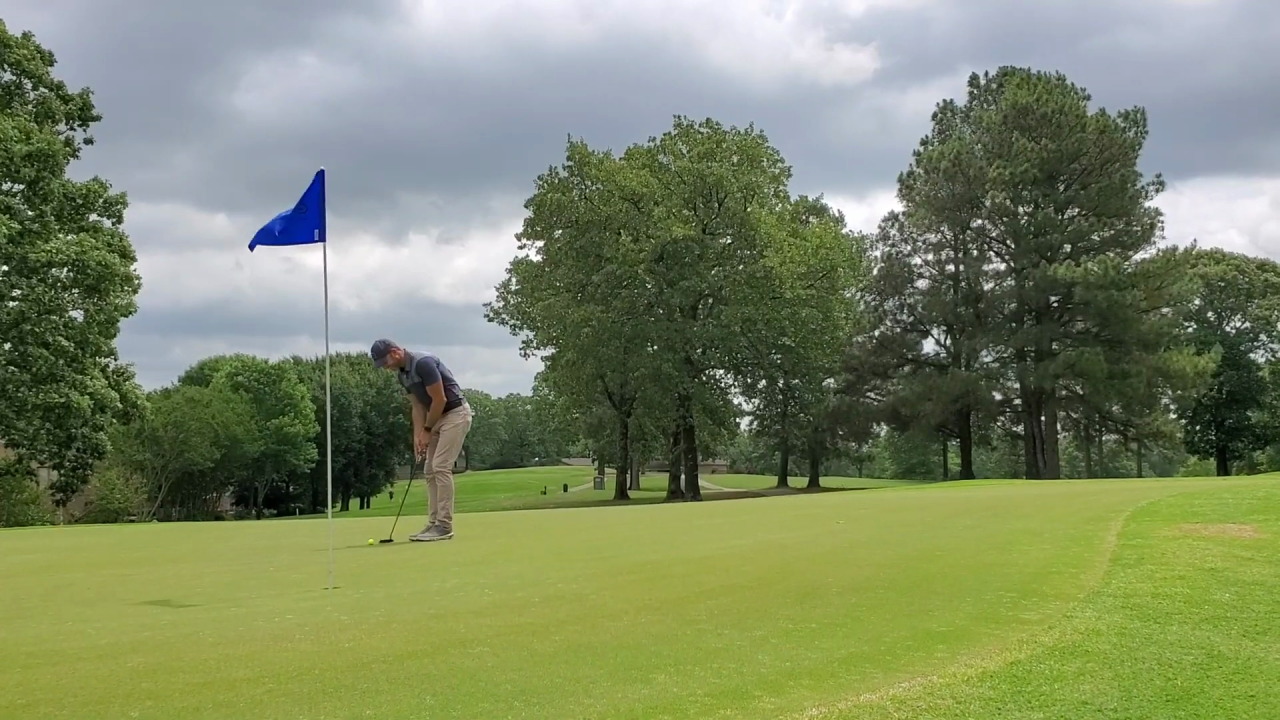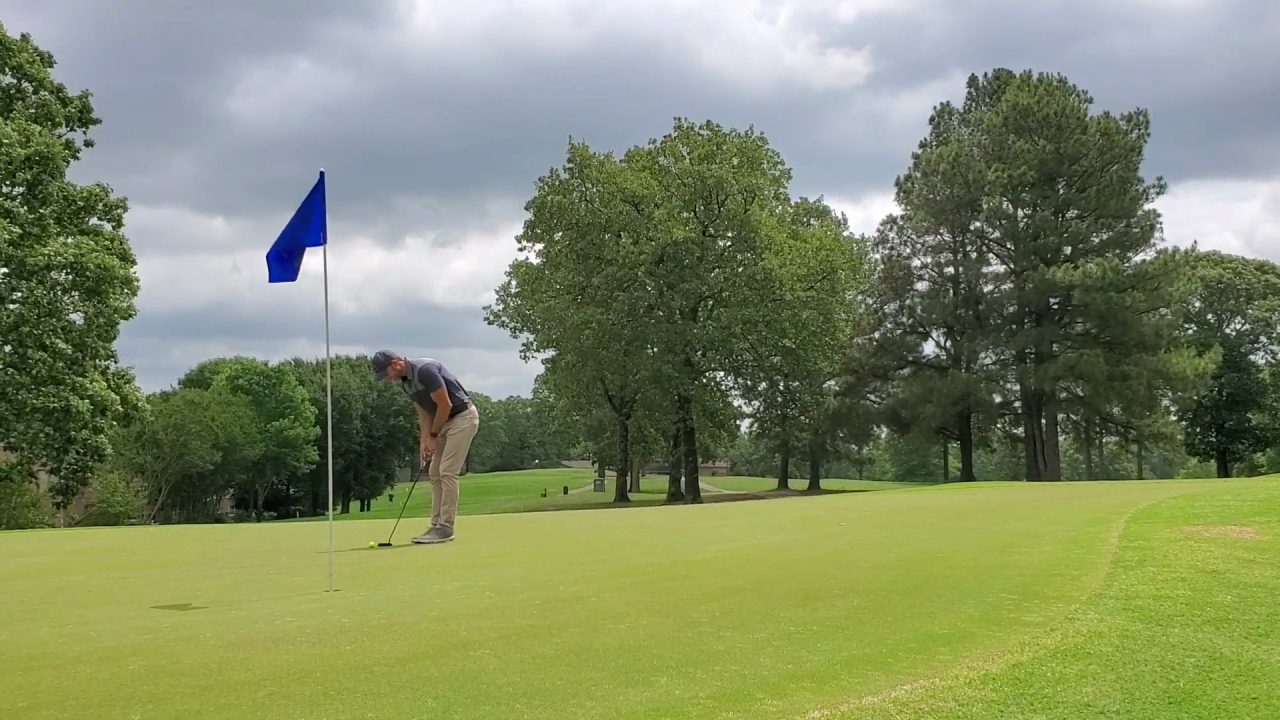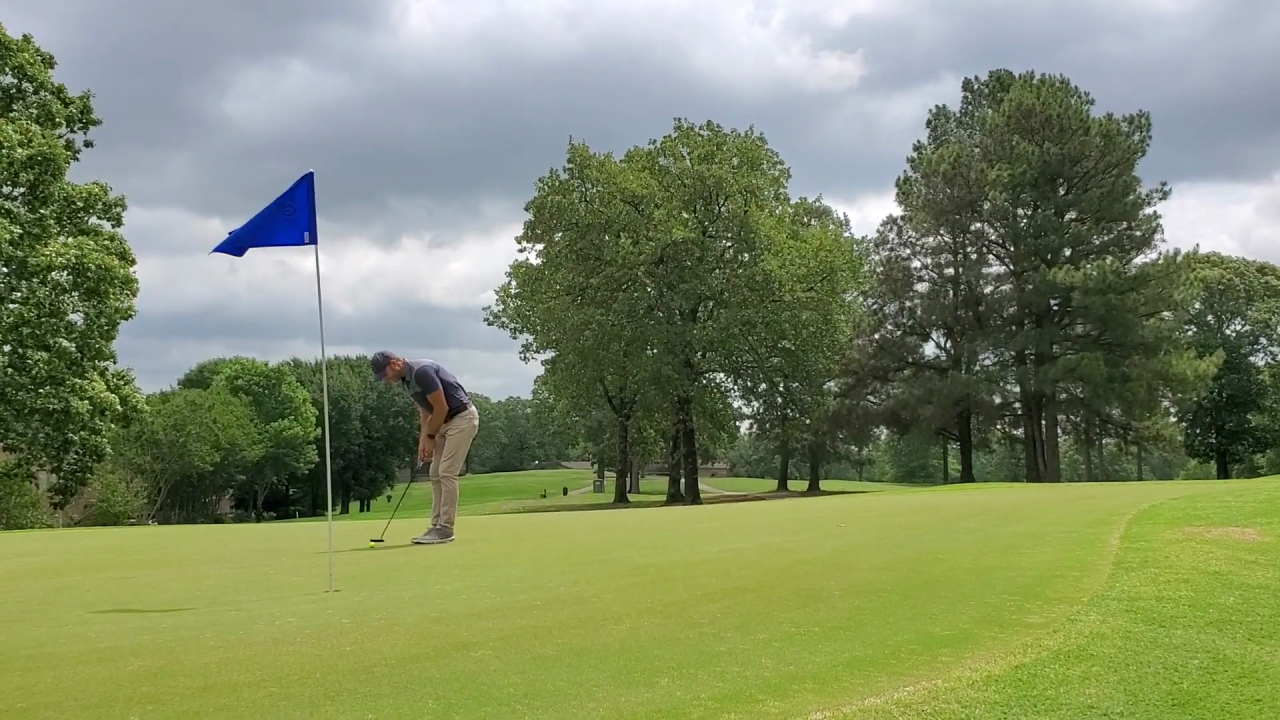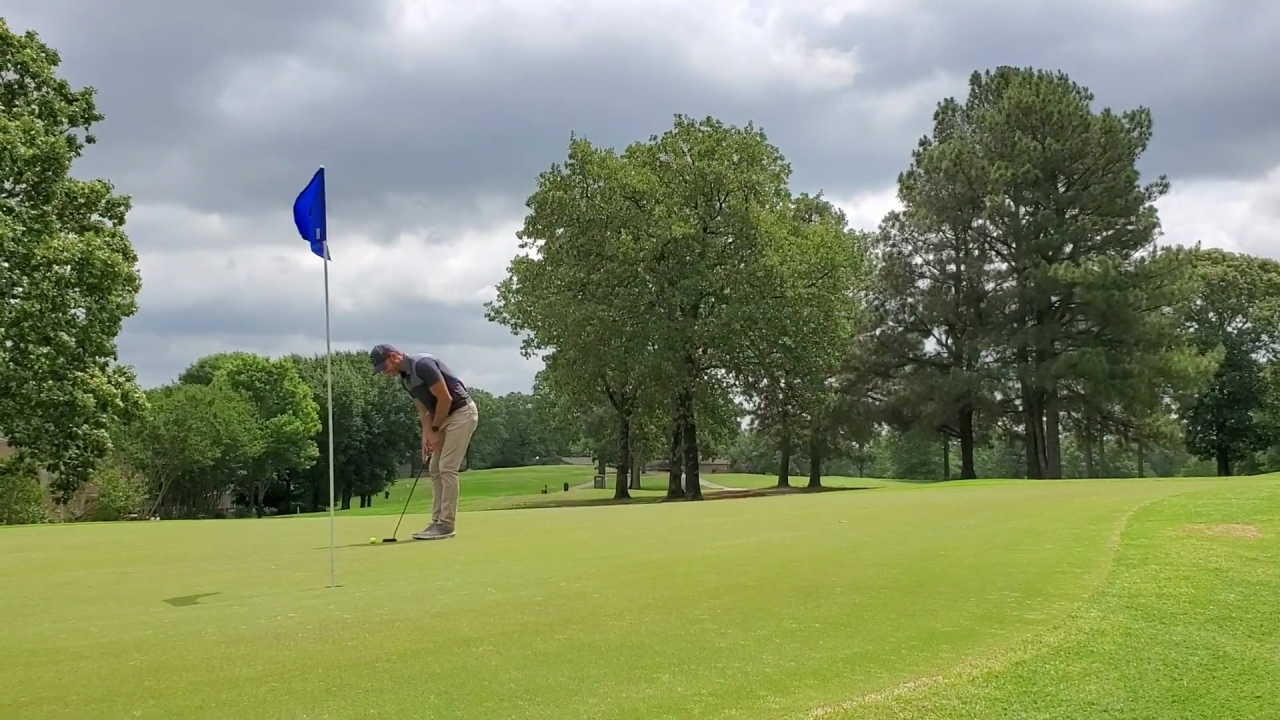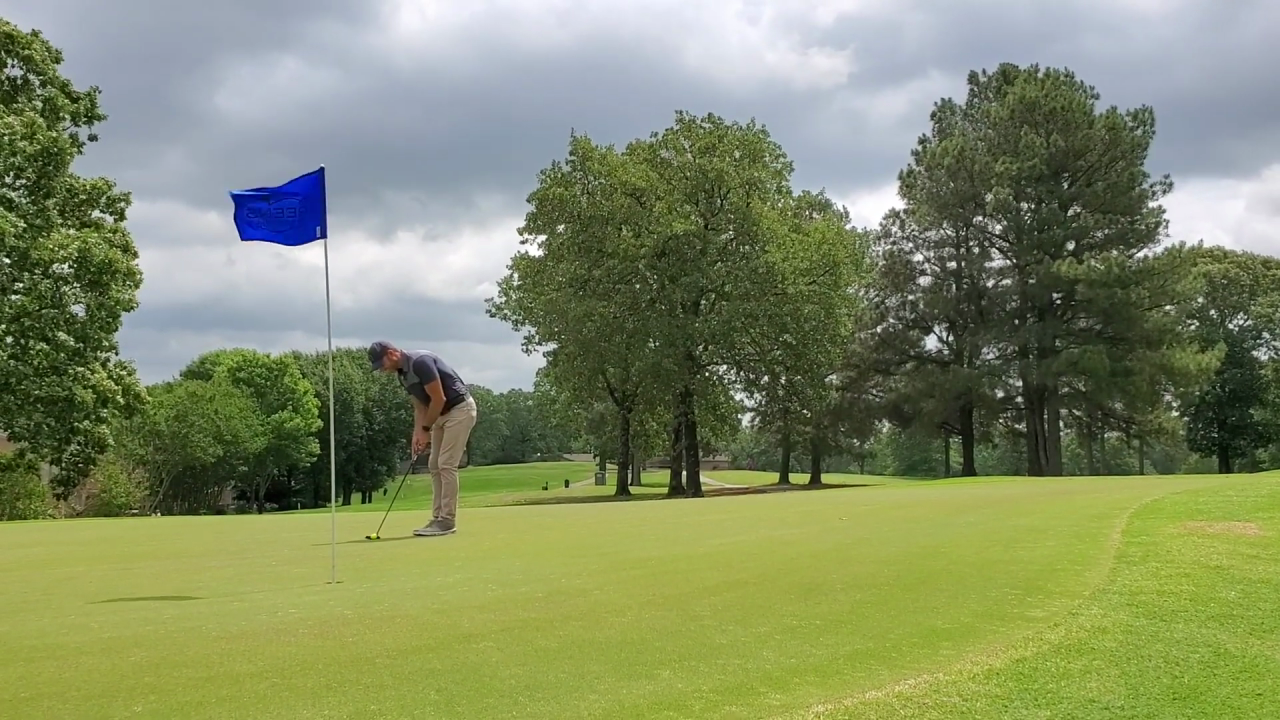
dt=1s
person 1, frame 1
left shoulder: (423, 363)
right shoulder: (402, 375)
left elbow: (440, 399)
right elbow: (418, 407)
left wrist: (426, 430)
right wrist: (417, 436)
left hip: (456, 413)
right hip: (439, 417)
left knee: (441, 467)
right knee: (431, 470)
left ankle: (444, 525)
right ankle: (435, 524)
person 1, frame 2
left shoulder: (425, 369)
right shoulder: (405, 382)
left elbow: (445, 405)
right elbow: (424, 413)
left wrist: (433, 436)
right wrist: (424, 441)
left hip: (462, 417)
right hip: (445, 421)
left knee: (448, 472)
right knee: (436, 474)
left ankle: (446, 528)
right ankle: (436, 526)
person 1, frame 3
left shoulder: (422, 371)
right shoulder: (406, 381)
left elbow: (442, 407)
right elbow: (425, 411)
left wrist: (430, 437)
right wrist: (423, 439)
left hip: (462, 417)
right hip: (446, 421)
left knee: (447, 472)
right knee: (436, 474)
left ankle: (446, 529)
right ankle: (437, 526)
person 1, frame 4
left shoulder: (422, 364)
right shoulder: (404, 378)
left elbow: (445, 398)
right elbow: (424, 409)
left wrist: (434, 430)
right wrist: (426, 435)
left hip: (461, 413)
right hip: (444, 417)
left knee: (447, 468)
right knee: (435, 470)
left ankle: (446, 524)
right ankle: (438, 522)
person 1, frame 5
left shoulder: (420, 362)
right shoulder: (402, 374)
left elbow: (439, 399)
right elbow: (420, 407)
left wrist: (426, 430)
right wrist: (417, 434)
left hip: (460, 409)
right hip: (443, 414)
left knee: (447, 464)
right knee: (435, 466)
left ankle: (447, 521)
right ankle: (438, 518)
